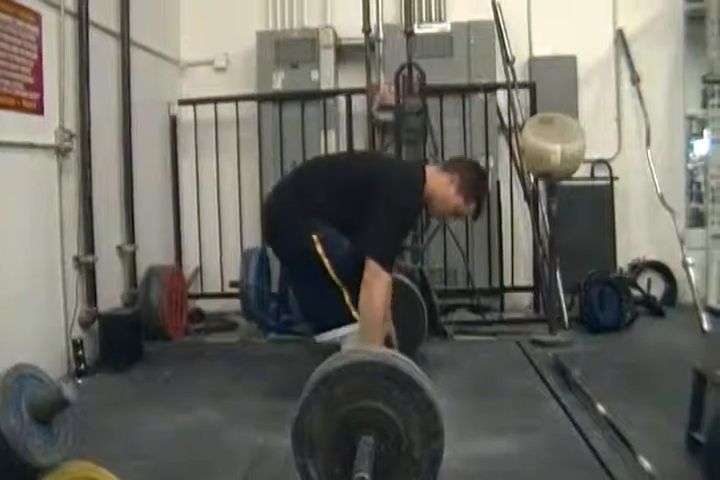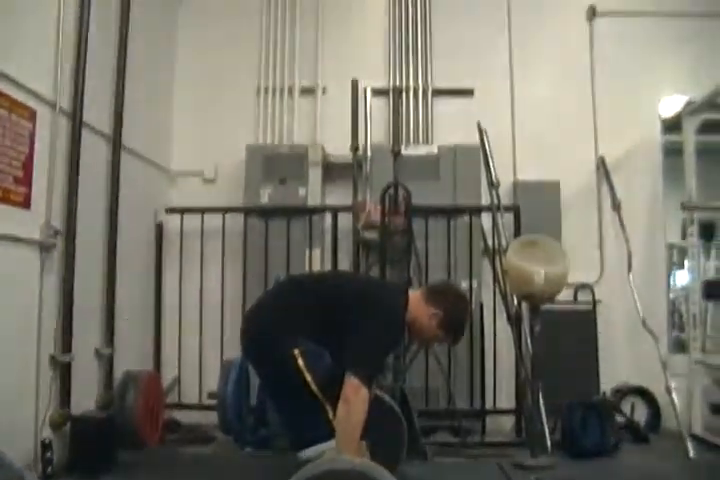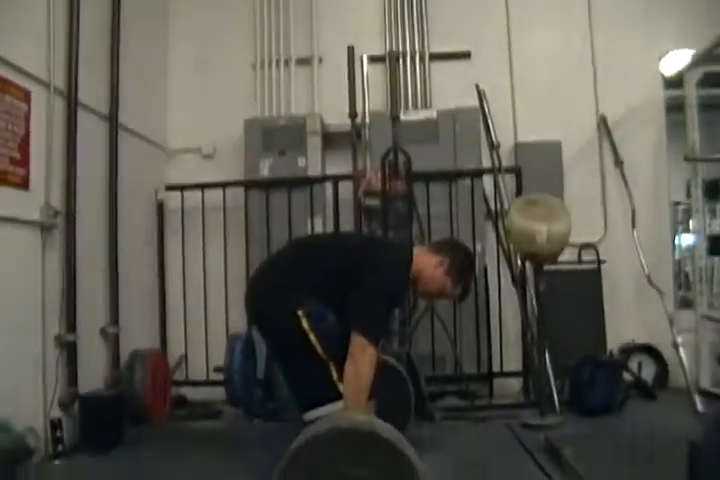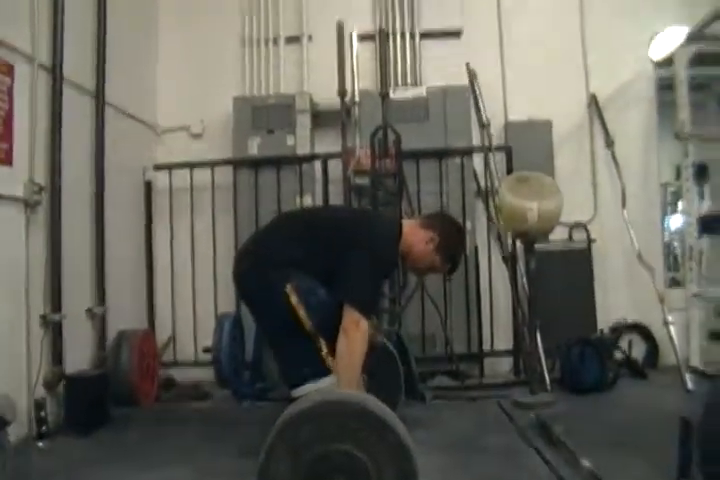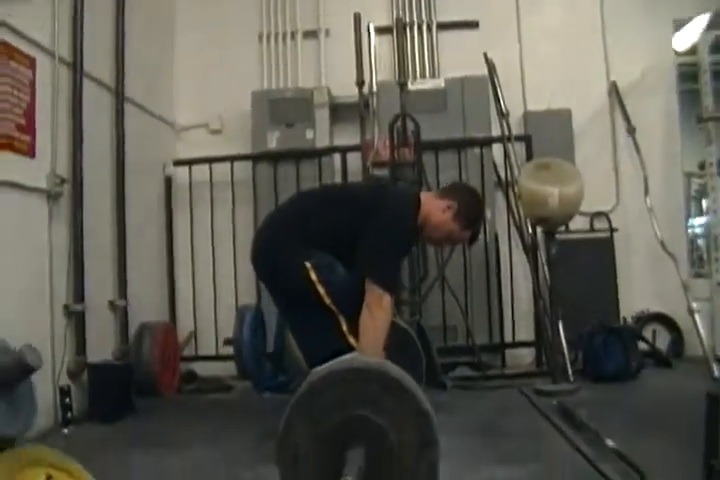
dt=0.5s
person 1, frame 1
left shoulder: (406, 181)
right shoulder: (403, 190)
left elbow: (380, 267)
right elbow: (375, 277)
left wrist: (384, 319)
left hip: (295, 214)
right hip: (294, 216)
right knee: (356, 320)
person 1, frame 2
left shoulder: (388, 308)
right shoulder: (387, 318)
left elbow: (354, 385)
right elbow: (354, 395)
left wrist: (356, 447)
left hip: (274, 328)
right hip: (275, 332)
right knee: (335, 434)
person 1, frame 3
left shoulder: (393, 262)
right shoulder: (389, 270)
left elbow: (362, 347)
right elbow: (361, 352)
left hip: (279, 291)
right hip: (279, 293)
right knee: (337, 395)
person 1, frame 4
left shoulder: (382, 234)
right shoulder: (378, 244)
left elbow: (353, 321)
right elbow: (354, 325)
left hip: (265, 266)
right hip: (266, 268)
right knee: (325, 371)
person 1, frame 5
left shoulder: (400, 208)
right shoulder: (397, 216)
left elbow: (379, 298)
right elbow: (376, 301)
left hip: (285, 245)
right hip: (285, 246)
right knee: (345, 353)
